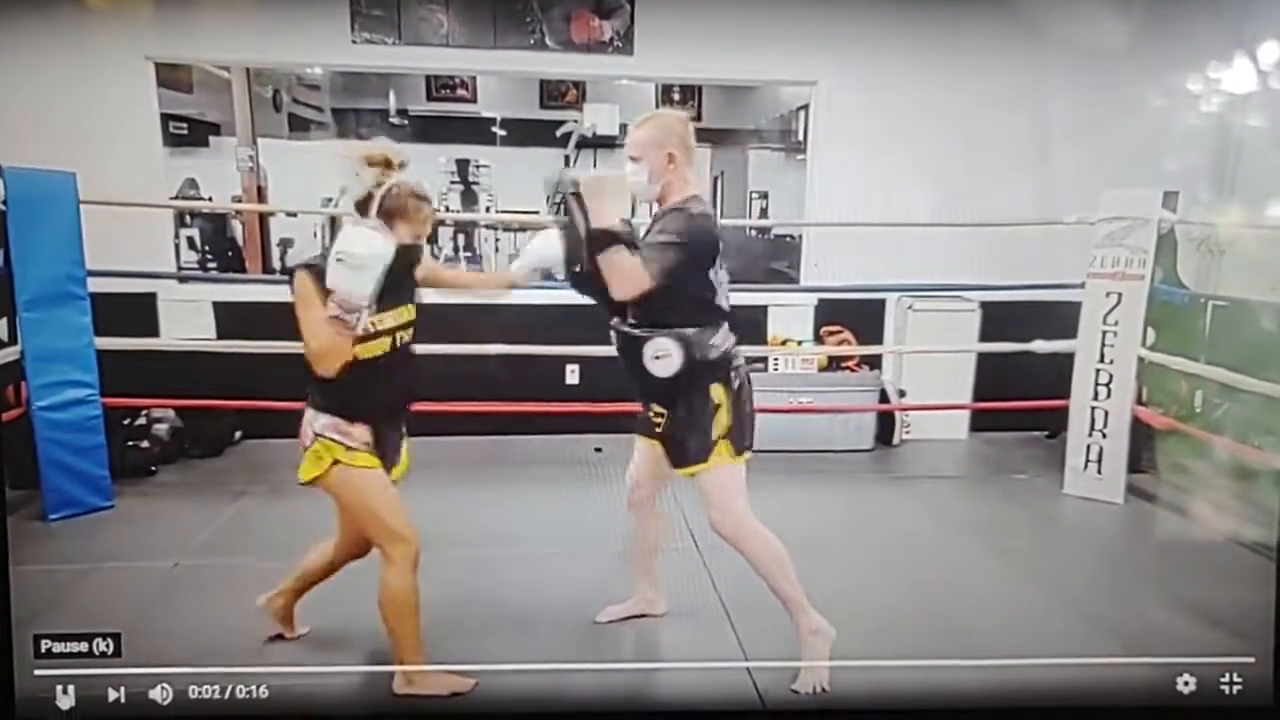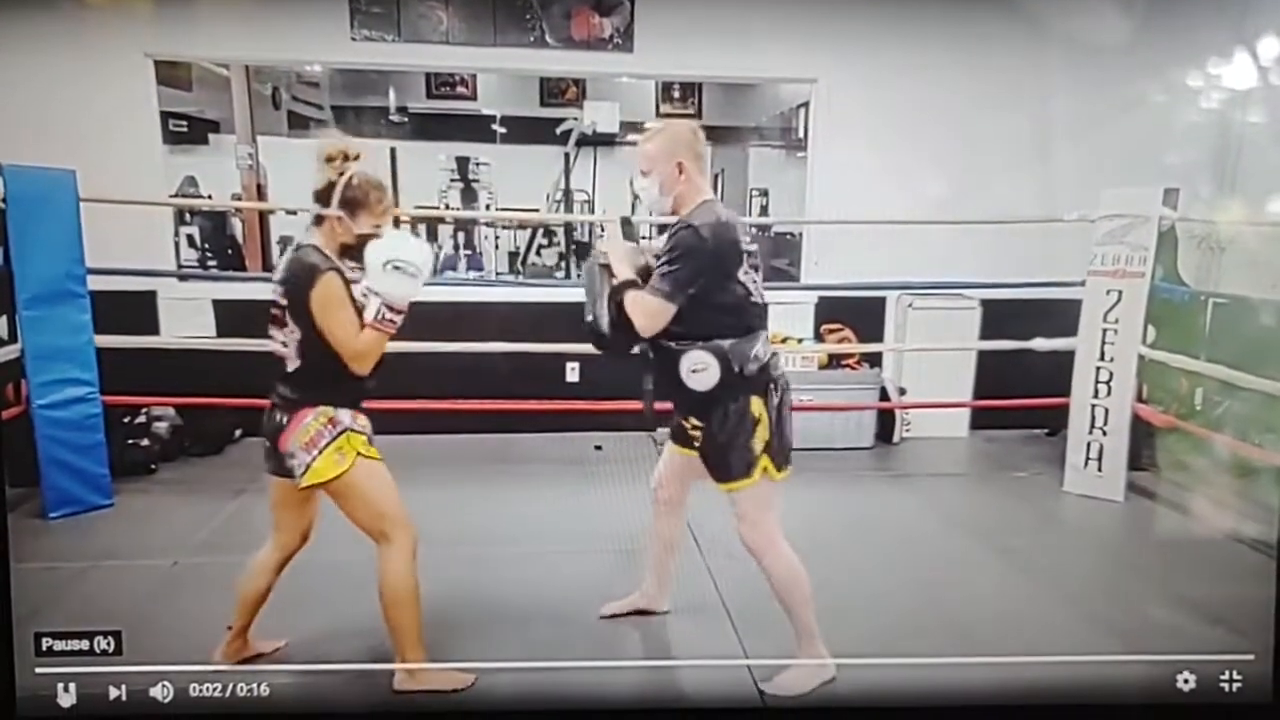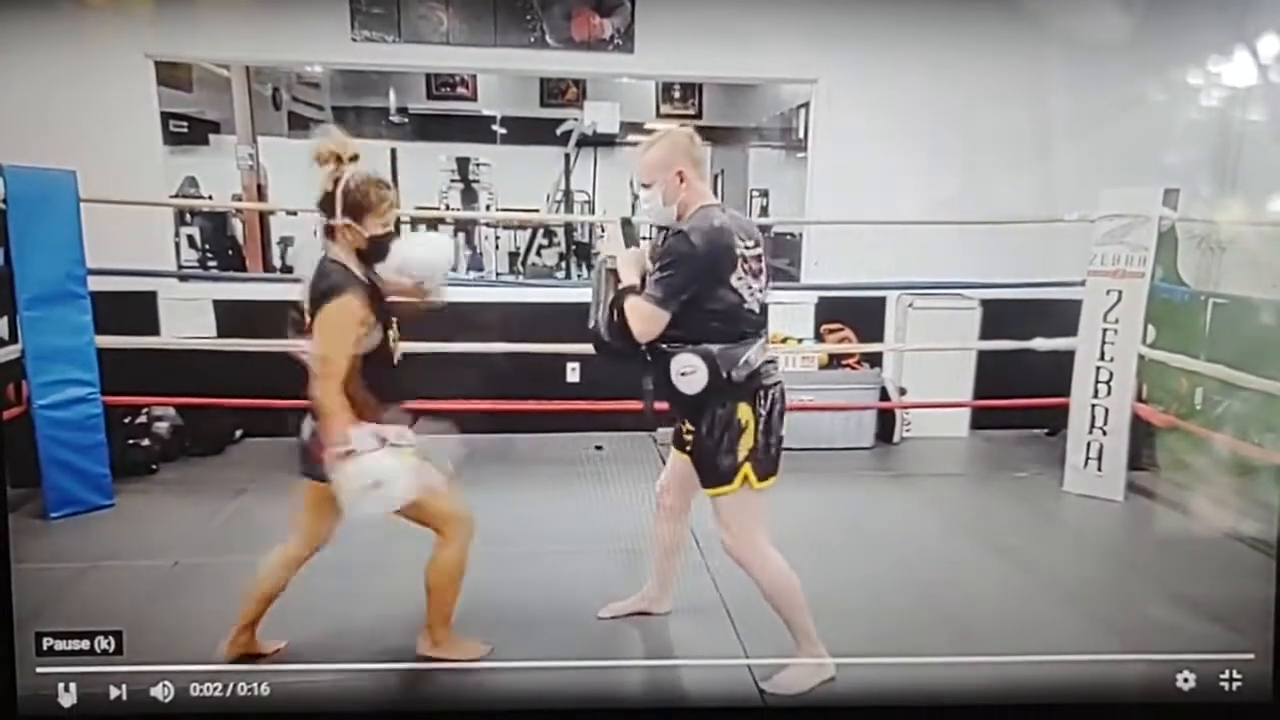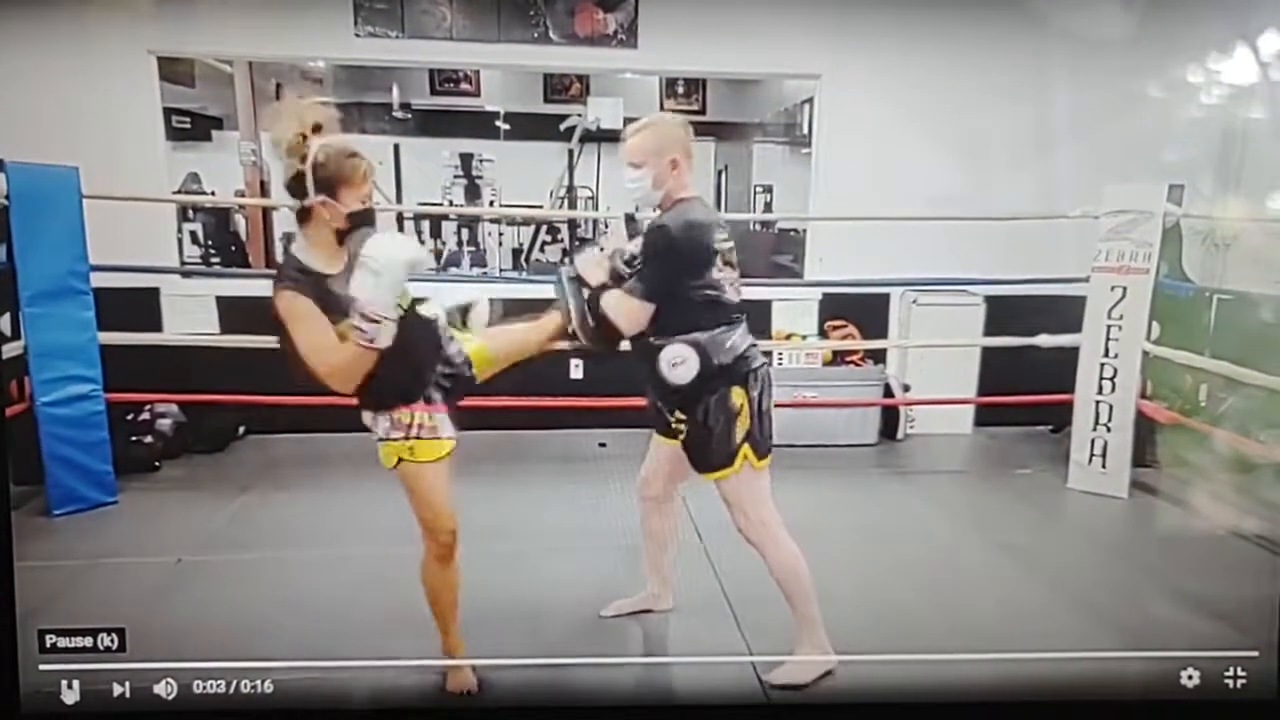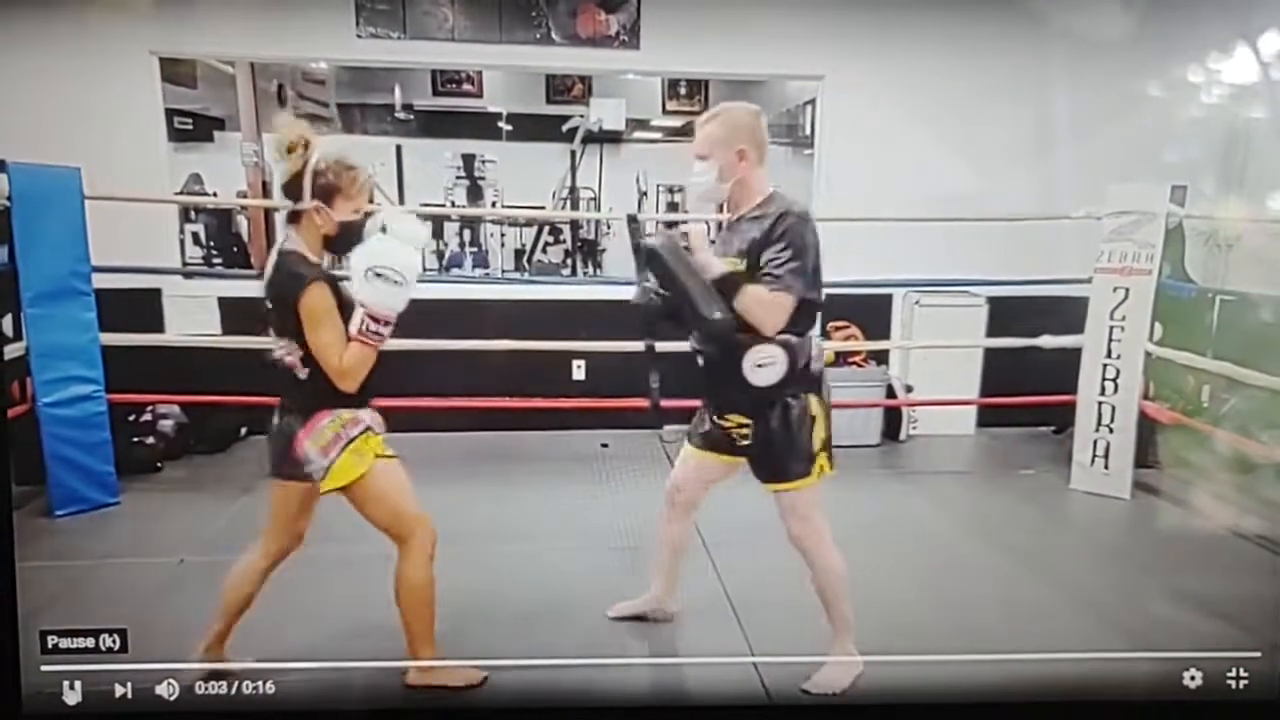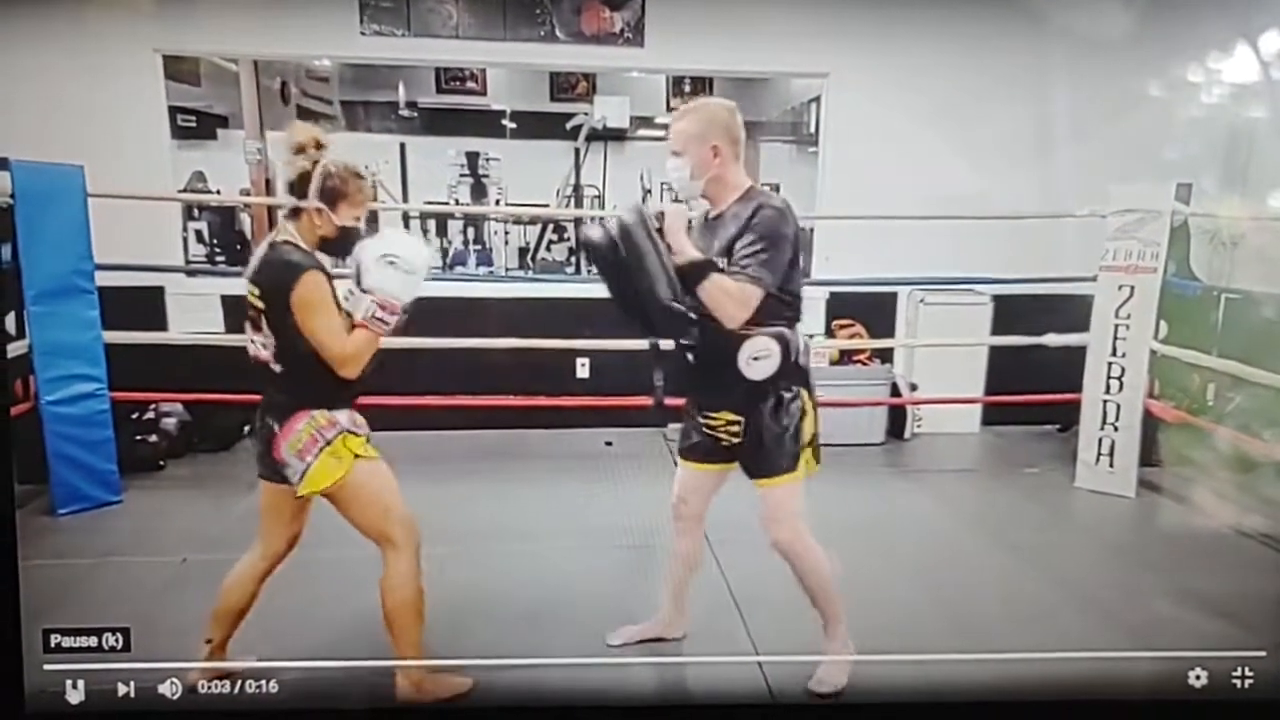
dt=0.4s
person 1, frame 1
left shoulder: (691, 222)
right shoulder: (669, 217)
left elbow: (628, 286)
right elbow: (633, 287)
left wrist: (600, 216)
right wrist: (594, 253)
left hip: (705, 387)
right hip: (665, 387)
left knee: (730, 518)
right knee: (640, 490)
left ankle: (811, 627)
right ankle: (648, 594)
person 1, frame 2
left shoulder: (696, 234)
right shoulder: (716, 223)
left elbow: (648, 320)
left wrist: (622, 270)
right wrist: (641, 275)
left hip: (741, 400)
right hip: (710, 395)
left knee: (759, 533)
right knee: (666, 489)
left ankle: (815, 653)
right ankle: (655, 592)
person 1, frame 3
left shoulder: (689, 241)
right shoulder: (739, 230)
left elbow: (645, 327)
left wrist: (629, 276)
right wrist: (652, 273)
left hip: (734, 406)
right hip: (719, 398)
left knee: (743, 541)
right knee: (670, 496)
left ankle: (813, 654)
right ankle: (657, 594)
person 1, frame 4
left shoulder: (671, 231)
right shoulder: (699, 220)
left elbow: (631, 319)
left wrist: (595, 278)
right wrist: (620, 270)
left hip: (724, 391)
right hip: (694, 389)
left knee: (756, 521)
right knee: (654, 487)
left ankle: (815, 645)
right ankle: (658, 591)
person 1, frame 5
left shoulder: (788, 222)
right shoulder: (737, 222)
left elbow: (771, 313)
left wrist: (710, 263)
right wrist: (705, 265)
left hip: (783, 401)
right hip: (731, 397)
left knee: (806, 530)
right knee: (680, 491)
left ankle: (845, 649)
right ankle: (661, 596)
person 1, frame 6
left shoulder: (768, 216)
right shoulder: (711, 219)
left elbow: (735, 308)
left wrist: (684, 250)
right wrist: (665, 255)
left hip: (771, 397)
right hip: (714, 393)
left knee: (786, 532)
right knee: (685, 507)
left ankle: (838, 640)
right ankle: (671, 619)
person 2, frame 1
left shoulder: (401, 264)
right shoulder: (313, 275)
left elbow: (476, 280)
right elbow: (326, 363)
right wrist: (348, 297)
left hip: (382, 427)
right hip: (338, 433)
left knee: (357, 539)
right knee: (403, 546)
left ankle: (282, 602)
right ankle: (412, 672)
person 2, frame 2
left shoulder: (302, 260)
right shoulder: (323, 277)
right elbow: (360, 357)
left wrist: (380, 293)
right wrist: (391, 297)
left hip: (293, 420)
right hip: (326, 425)
left knee: (287, 539)
right knee: (399, 538)
left ankle: (234, 643)
right ankle: (412, 667)
person 2, frame 3
left shoulder: (345, 270)
right shoulder: (344, 295)
right elbow: (327, 386)
right wrist: (363, 452)
left hip: (327, 431)
right hip: (362, 435)
left knee: (307, 539)
right knee: (456, 525)
left ankle: (241, 639)
right ankle: (437, 638)
person 2, frame 4
left shoulder: (367, 246)
right shoulder: (294, 287)
right elbow: (342, 378)
left wrist: (442, 314)
right wrist: (376, 313)
left hip: (444, 359)
right hip: (404, 413)
left knee: (536, 329)
right knee: (442, 535)
right ankle: (453, 653)
person 2, frame 5
left shoulder: (290, 256)
right shoulder: (308, 285)
right elbow: (347, 375)
left wrist: (379, 253)
right wrist: (381, 305)
left hip: (298, 423)
right hip: (333, 426)
left knee: (274, 547)
right knee: (418, 537)
left ankle: (211, 650)
right ankle: (425, 663)
person 2, frame 6
left shoulder: (269, 256)
right shoulder: (303, 275)
right elbow: (348, 361)
left wrist: (364, 295)
right wrist: (387, 300)
left hip: (280, 424)
right hip: (319, 429)
left knee: (269, 549)
right knee: (402, 539)
left ankle: (211, 657)
right ankle: (414, 675)
